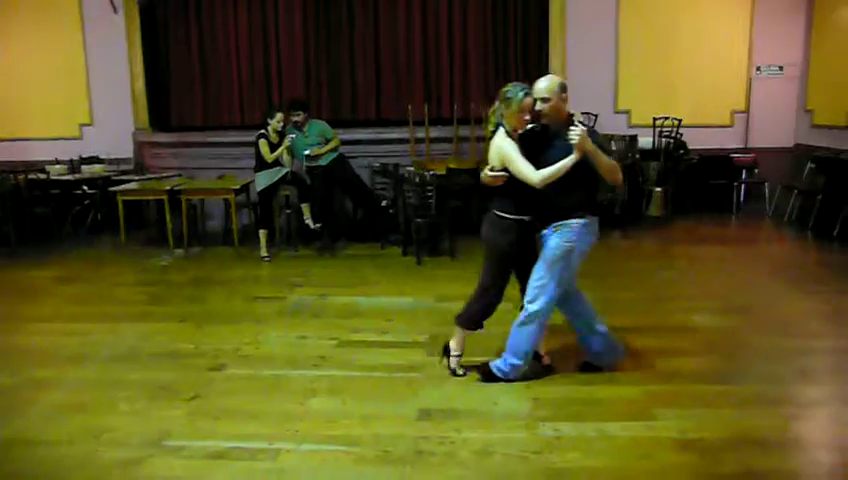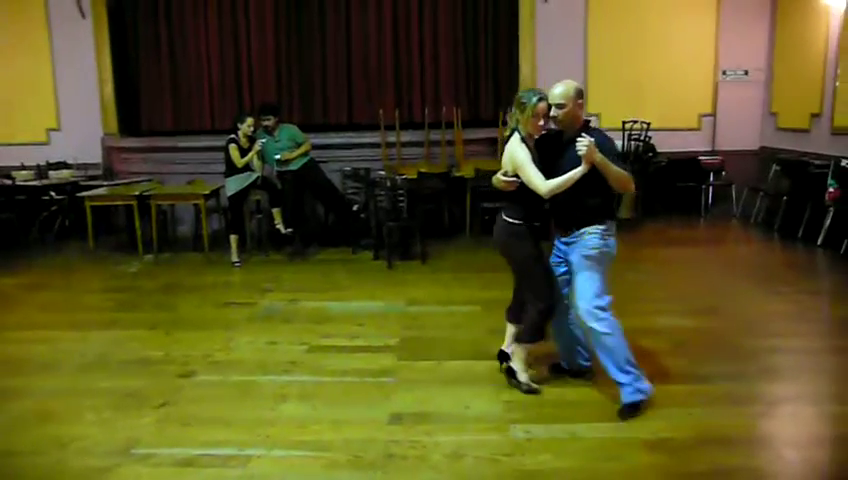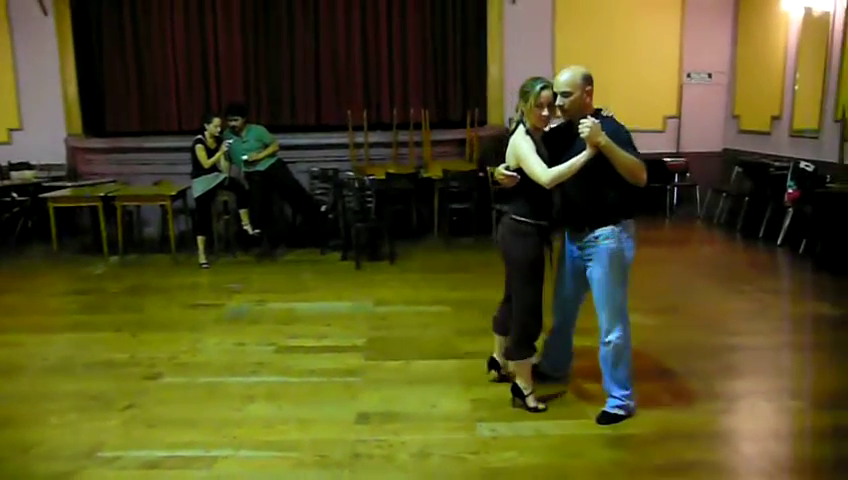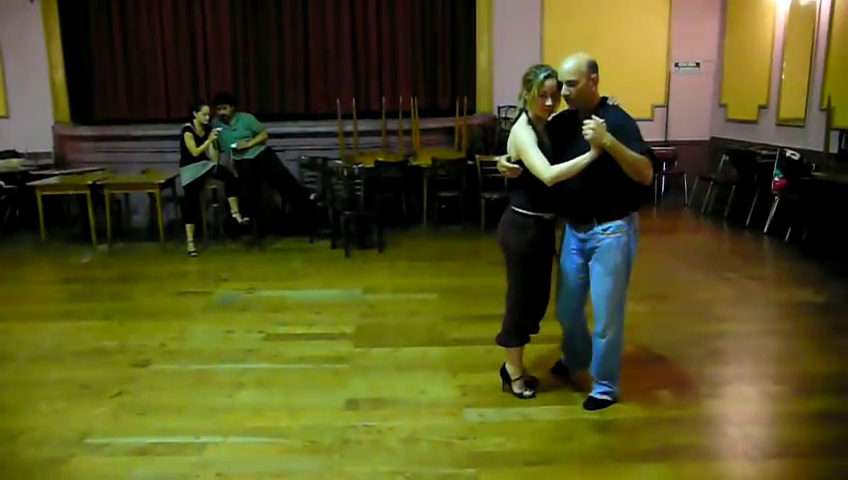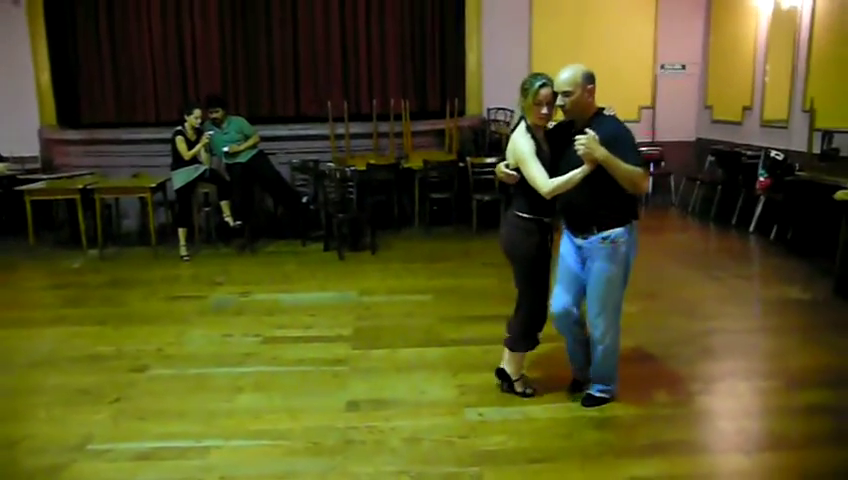
dt=0.5s
person 1, frame 1
left shoulder: (580, 134)
left elbow: (616, 178)
left wrist: (588, 148)
left hip: (574, 227)
right hip: (553, 227)
left knee: (539, 294)
right knee: (565, 293)
left ankle: (511, 366)
right ankle: (605, 352)
person 1, frame 2
left shoulder: (598, 141)
right shoulder: (549, 141)
left elbow: (628, 187)
left wrist: (597, 159)
right wrist: (501, 178)
left hip: (592, 235)
right hip: (562, 235)
left knee: (591, 307)
right knee: (554, 299)
left ankle: (634, 387)
right ankle: (576, 360)
person 1, frame 3
left shoulder: (610, 129)
right shoulder: (558, 135)
left elbow: (640, 177)
left wrist: (602, 143)
right wrist: (505, 172)
left hip: (608, 237)
right hip: (574, 236)
left knee: (611, 320)
right knee: (563, 308)
left ankle: (621, 399)
right ankle: (554, 366)
person 1, frame 4
left shoulder: (617, 121)
right shoulder: (561, 123)
left elbow: (645, 175)
left wrist: (608, 142)
right wrist: (508, 163)
left hip: (611, 230)
right hip: (574, 229)
left knee: (607, 314)
right knee: (567, 308)
left ankle: (606, 386)
right ankle: (574, 362)
person 1, frame 5
left shoulder: (614, 131)
right shoulder: (559, 132)
left elbow: (639, 185)
left wrist: (602, 155)
right wrist: (508, 169)
left hip: (609, 237)
right hip: (573, 235)
left knee: (602, 318)
right knee: (562, 308)
left ankle: (603, 385)
right ankle: (585, 367)
person 2, frame 1
left shoulder: (513, 137)
right shoulder: (504, 143)
right elbow: (537, 179)
right wrist: (575, 155)
left hip: (519, 225)
right hip: (504, 227)
right knee: (489, 291)
left ankle: (535, 349)
right ankle: (453, 349)
person 2, frame 2
left shoulder: (529, 142)
right shoulder: (518, 148)
right elbow: (545, 189)
right wrist: (584, 166)
left hip: (523, 228)
right hip: (515, 231)
left knee: (527, 292)
right knee: (544, 296)
left ankle: (508, 350)
right ankle: (518, 364)
person 2, frame 3
left shoulder: (541, 136)
right shoulder: (521, 141)
right elbow: (547, 179)
right wrist: (588, 152)
left hip: (527, 230)
right hip: (521, 232)
left knee: (515, 299)
right knee: (527, 308)
left ankle: (498, 358)
right ankle: (523, 387)
person 2, frame 4
left shoulder: (548, 126)
right shoulder: (523, 132)
right elbow: (548, 175)
right wrist: (593, 152)
left hip: (541, 224)
right hip: (522, 225)
left knee: (537, 298)
right knee: (522, 299)
left ankle: (513, 366)
right ankle: (513, 374)
person 2, frame 5
left shoulder: (546, 133)
right shoulder: (522, 140)
right elbow: (546, 188)
right wrist: (588, 166)
left hip: (534, 227)
right hip: (524, 230)
left knee: (532, 299)
right knee: (533, 301)
left ankle: (508, 365)
right ankle: (512, 373)
person 3, frame 1
left shoulder: (281, 135)
right shoulder: (262, 136)
left elbow: (285, 157)
right elbow: (269, 158)
left wrist: (289, 170)
right wrist: (283, 147)
left hip: (279, 170)
right hip: (264, 174)
left knee: (303, 183)
right knee: (265, 210)
left ankle: (307, 218)
right ankle: (263, 248)
person 3, frame 2
left shoulder: (251, 139)
right shoulder: (232, 141)
left elbow: (255, 162)
right elbow: (239, 163)
right wrist: (254, 151)
left hip: (249, 175)
right hip: (234, 179)
left knee: (274, 188)
right knee: (236, 214)
left ankle: (278, 223)
right ankle: (234, 253)
person 3, frame 3
left shoulder: (218, 140)
right shoulder: (199, 142)
left elbow: (223, 165)
right elbow: (206, 164)
right wrist: (221, 152)
left hip: (216, 175)
right hip: (201, 180)
left knee: (241, 189)
right knee: (203, 216)
left ankle: (246, 224)
right ankle: (201, 254)
person 3, frame 4
left shoulder: (207, 128)
right shoulder: (187, 130)
left elbow: (212, 154)
right elbow: (195, 152)
right wrist: (209, 140)
left hip: (205, 163)
right hip: (190, 168)
left knee: (230, 177)
right knee: (192, 204)
left ankle: (235, 213)
right ankle: (190, 242)
person 3, frame 5
left shoulder: (199, 132)
right shoulder: (179, 133)
left elbow: (203, 158)
right elbow: (186, 156)
right wrist: (201, 144)
left hip: (196, 167)
right hip: (181, 171)
left knee: (223, 181)
right knee: (184, 207)
left ankle: (227, 216)
right ankle: (182, 246)
person 4, frame 1
left shoulder: (319, 125)
right shoulder: (289, 131)
left elbow: (337, 140)
left wrist: (322, 150)
left hip: (334, 160)
right hip: (315, 170)
left knee: (357, 187)
right knee: (322, 204)
left ankle: (382, 215)
right ankle: (333, 234)
person 4, frame 2
left shoulder: (290, 129)
right shoulder: (260, 135)
left elbow: (307, 144)
left wrist: (292, 154)
left hip: (305, 165)
right hip: (286, 174)
left knee: (328, 192)
right knee: (293, 208)
left ankle: (351, 219)
right ankle: (305, 239)
person 4, frame 3
left shoulder: (257, 130)
right shoulder: (227, 136)
left elbow: (275, 145)
left wrist: (260, 155)
left hip: (272, 165)
right hip: (254, 174)
left knee: (296, 192)
right knee: (261, 209)
left ankle: (320, 221)
right ankle: (272, 240)
person 4, frame 4
left shoulder: (246, 118)
right shoulder: (215, 124)
left elbow: (264, 134)
left wrist: (249, 144)
left hip: (261, 153)
right hip: (242, 162)
left knee: (285, 180)
right knee: (250, 196)
left ankle: (308, 207)
right ankle: (259, 228)
person 4, frame 5
left shoulder: (238, 121)
right shoulder: (207, 128)
left elbow: (256, 137)
left wrist: (240, 147)
left hip: (253, 156)
right hip: (234, 165)
left knee: (276, 182)
right knee: (241, 199)
left ankle: (301, 209)
right ankle: (250, 231)
